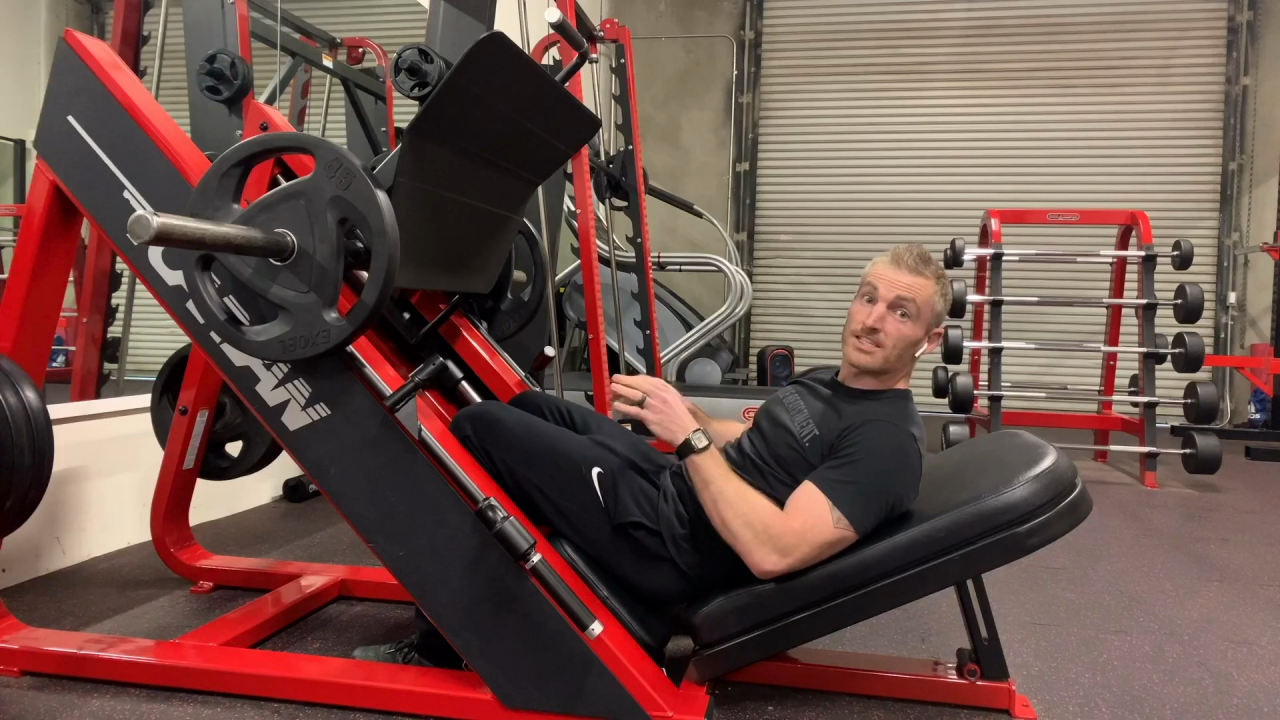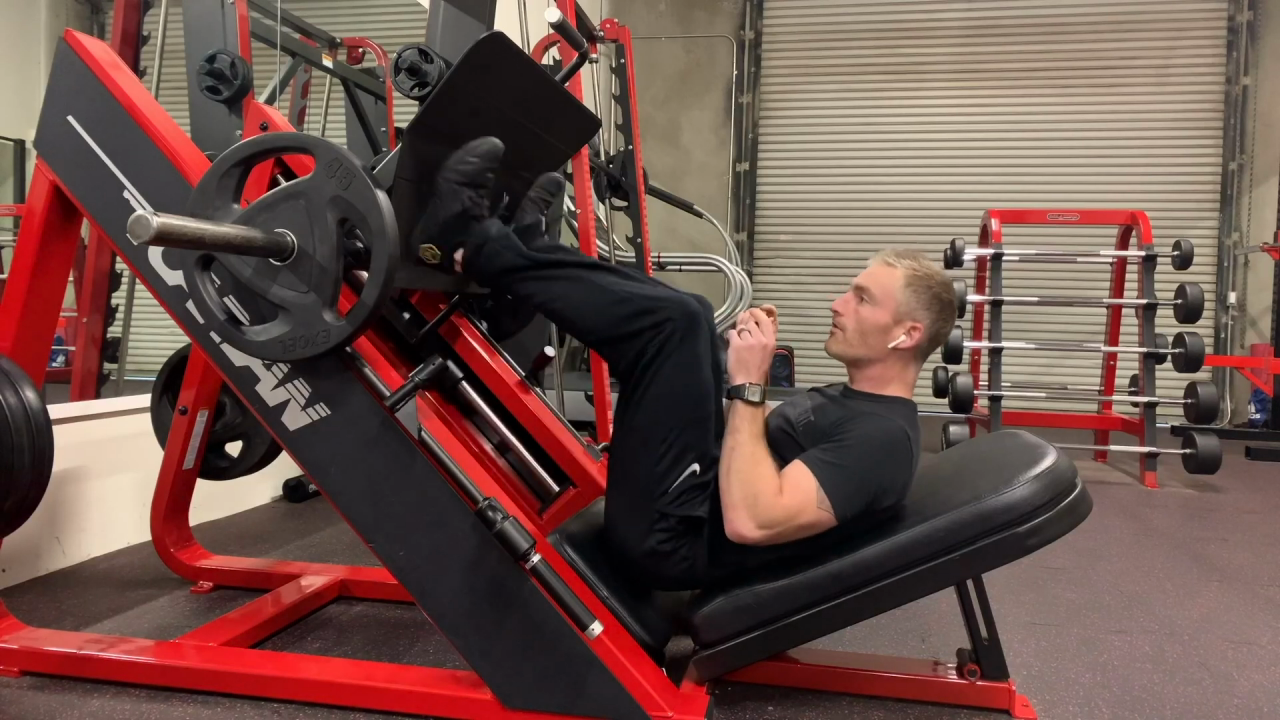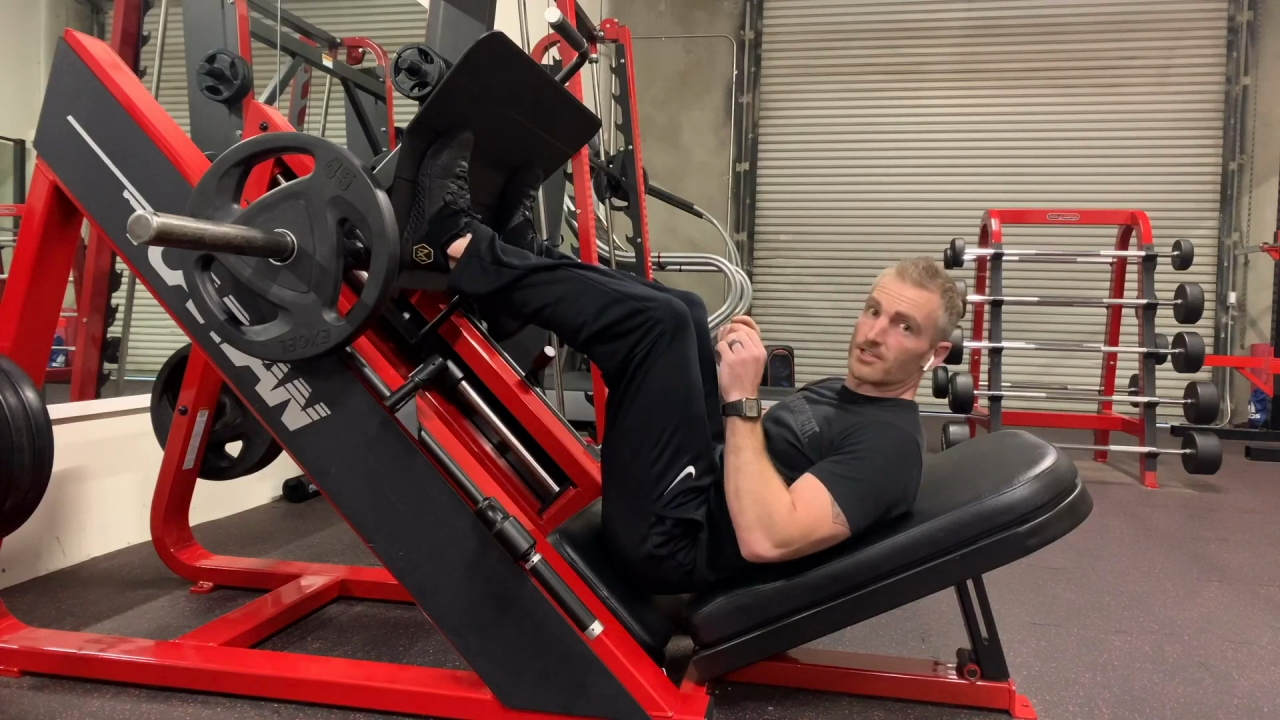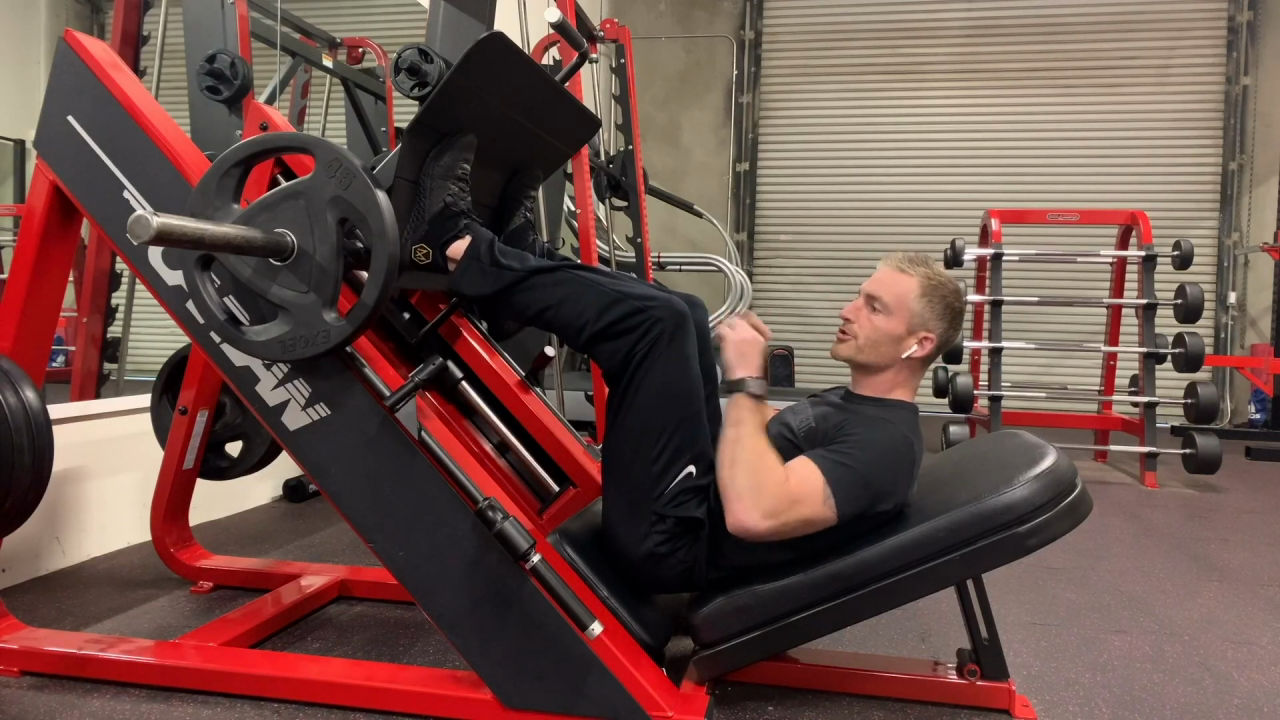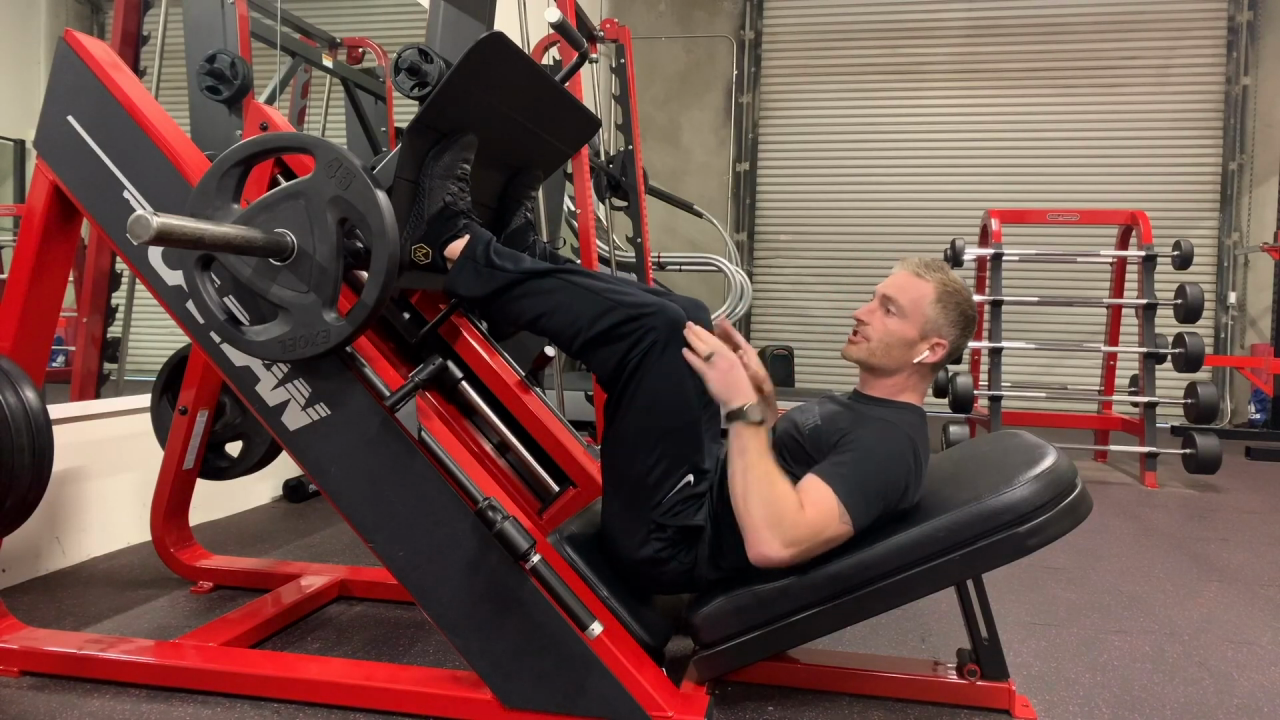
dt=1s
person 1, frame 1
left shoulder: (886, 442)
right shoulder: (828, 382)
left elbow: (771, 553)
left wrist: (689, 436)
right wrist: (681, 410)
left hip: (665, 542)
right hip: (672, 487)
left knee: (478, 430)
right knee: (529, 407)
left ankle: (437, 648)
person 1, frame 2
left shoulder: (881, 437)
right shoulder: (848, 403)
left elbow: (749, 521)
left wrist: (746, 386)
right wrist: (750, 361)
left hip: (673, 538)
right hip: (700, 493)
left knee: (670, 322)
right knee: (682, 317)
left ankle: (467, 241)
right ankle: (520, 247)
person 1, frame 3
left shoulder: (889, 445)
right shoulder: (836, 391)
left elbow: (764, 540)
left wrist: (742, 401)
right wrist: (734, 369)
left hip: (670, 541)
right hip: (701, 496)
left knee: (656, 323)
right knee: (677, 315)
left ankle: (455, 245)
right ankle: (518, 249)
person 1, frame 4
left shoulder: (885, 441)
right shoulder: (855, 405)
left elbow: (754, 516)
left wrist: (745, 383)
right wrist: (744, 370)
left hip: (669, 539)
right hip: (694, 500)
left knee: (656, 321)
right knee: (677, 317)
left ankle: (456, 246)
right ankle: (520, 249)
person 1, frame 5
left shoulder: (888, 442)
right shoulder: (865, 410)
left elbow: (773, 544)
left wrist: (741, 407)
right wrist: (761, 392)
left hip: (667, 542)
right hip: (700, 501)
left knee: (651, 327)
right knee: (681, 321)
left ankle: (454, 246)
right ankle: (520, 251)
